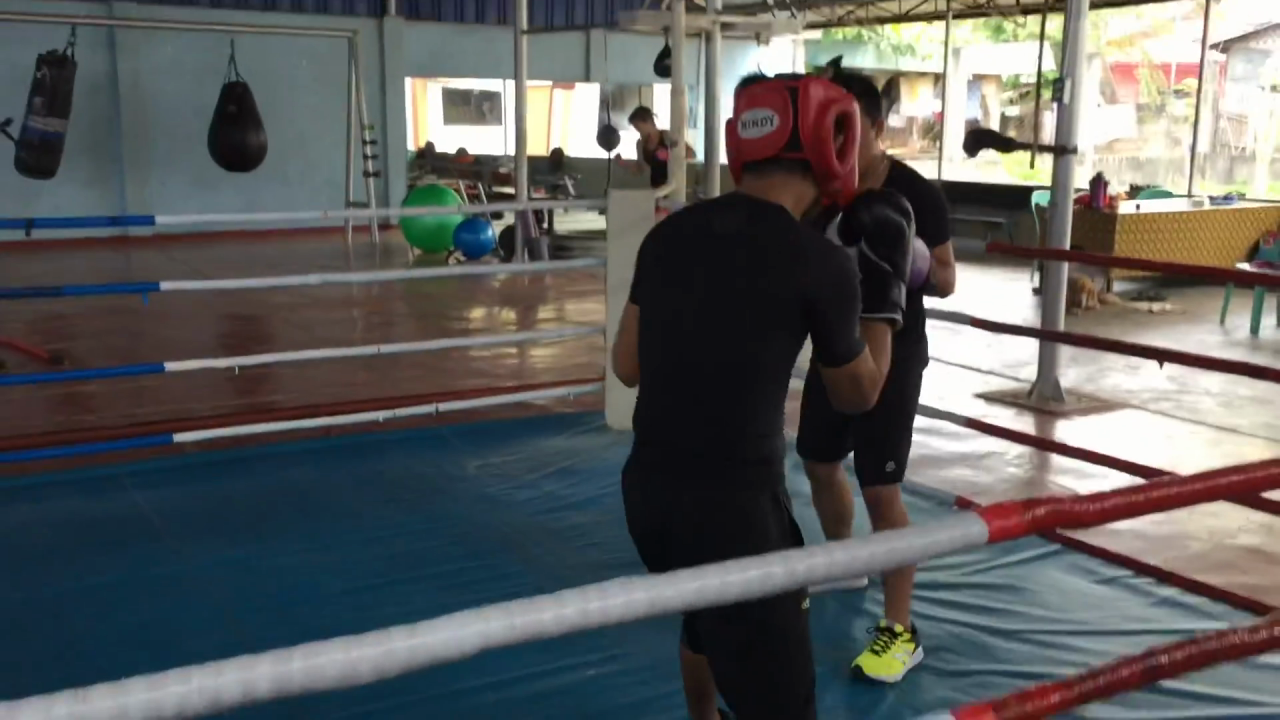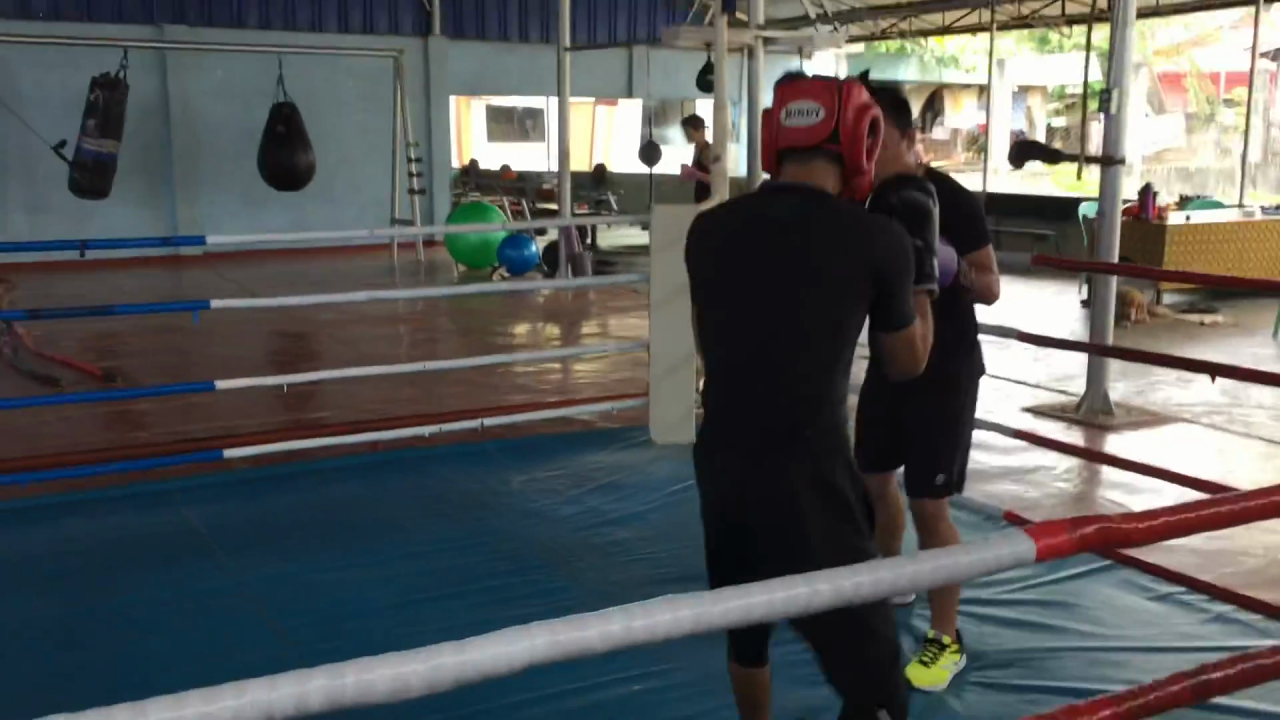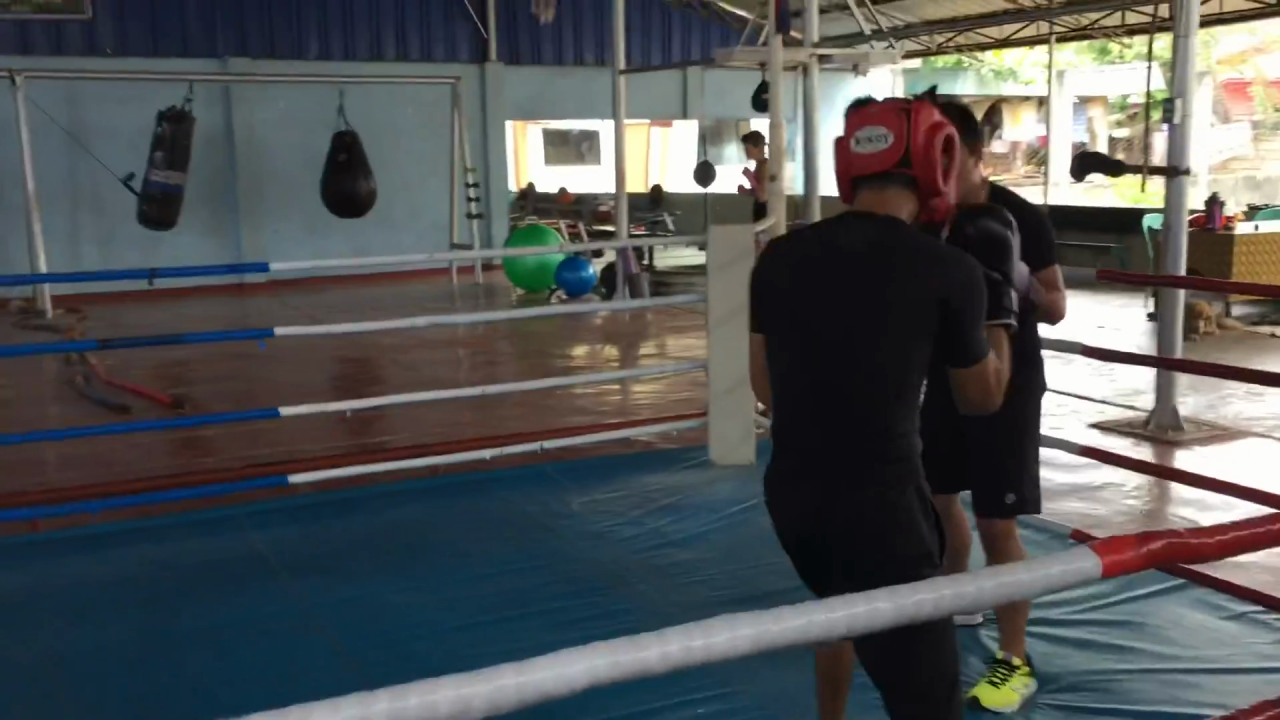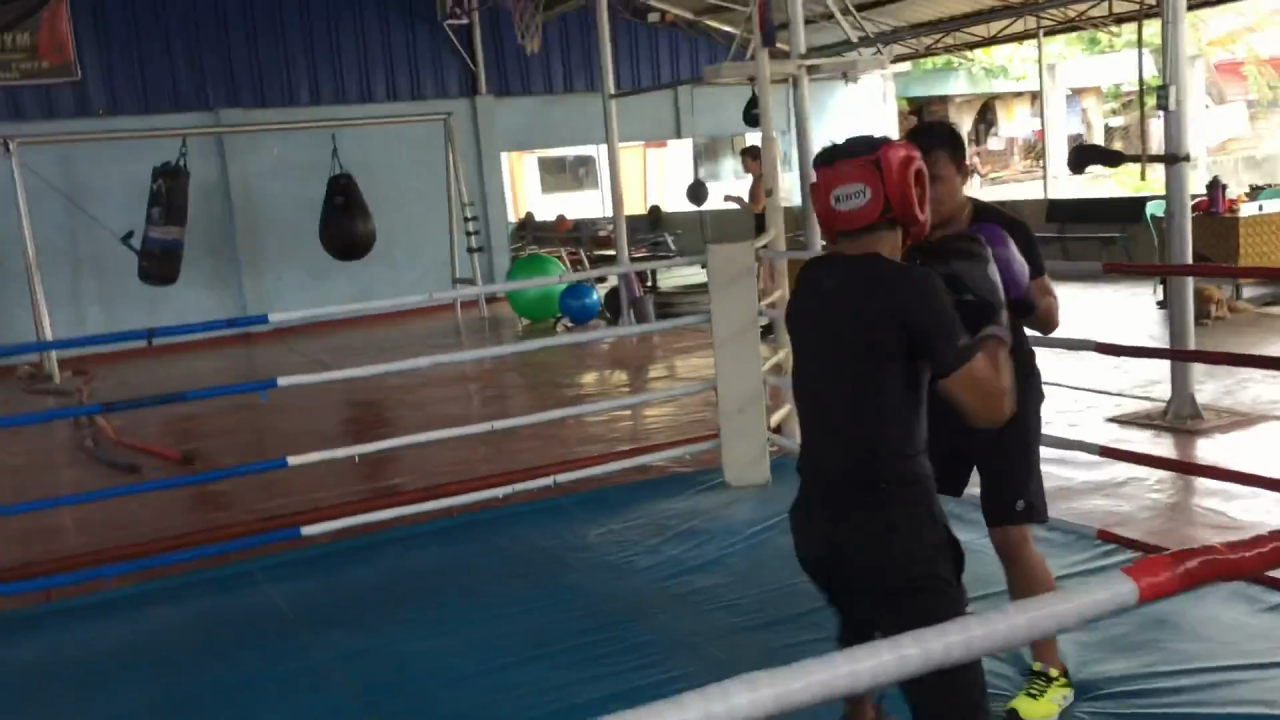
dt=0.3s
person 1, frame 1
left shoulder: (669, 235)
right shoulder: (817, 264)
left elbow: (625, 367)
right elbow: (856, 395)
right wrist: (887, 283)
left hip: (648, 487)
right hip: (734, 504)
left knee: (705, 616)
person 1, frame 2
left shoulder: (709, 229)
right shoulder: (876, 239)
right elbow: (907, 363)
right wrist: (920, 256)
left hip: (720, 468)
right hip: (808, 479)
left knee: (748, 622)
person 1, frame 3
left shoulder: (780, 258)
right shoulder: (946, 271)
left elbow: (764, 387)
right elbow: (984, 397)
right wrist: (999, 291)
left hip: (791, 497)
right hip: (880, 504)
left knee: (845, 600)
person 1, frame 4
left shoulder: (809, 282)
right shoulder: (912, 290)
right elbow: (991, 409)
right wrist: (988, 309)
left hip: (816, 524)
right hip: (895, 529)
left knee: (867, 614)
person 2, frame 1
left shoulder: (915, 194)
left elbow: (947, 279)
left wrist: (916, 269)
left hip: (891, 353)
left knee: (880, 487)
right knee: (821, 465)
left ankle: (900, 630)
person 2, frame 2
left shoulder: (952, 201)
right shoulder: (867, 199)
left elbow: (990, 286)
left wrist: (950, 270)
left hip: (946, 364)
left knee: (929, 502)
right knee: (875, 476)
left ankle: (946, 640)
person 2, frame 3
left shoulder: (1019, 218)
left elbow: (1055, 309)
left wrist: (1020, 283)
left hip: (1007, 384)
right hip: (947, 377)
left knee: (997, 524)
right knee: (936, 495)
left ankle: (1015, 661)
person 2, frame 4
left shoulder: (1005, 231)
left elbow: (1049, 319)
left wrist: (1020, 291)
left hip: (1006, 395)
right hip: (944, 392)
left knee: (1010, 534)
